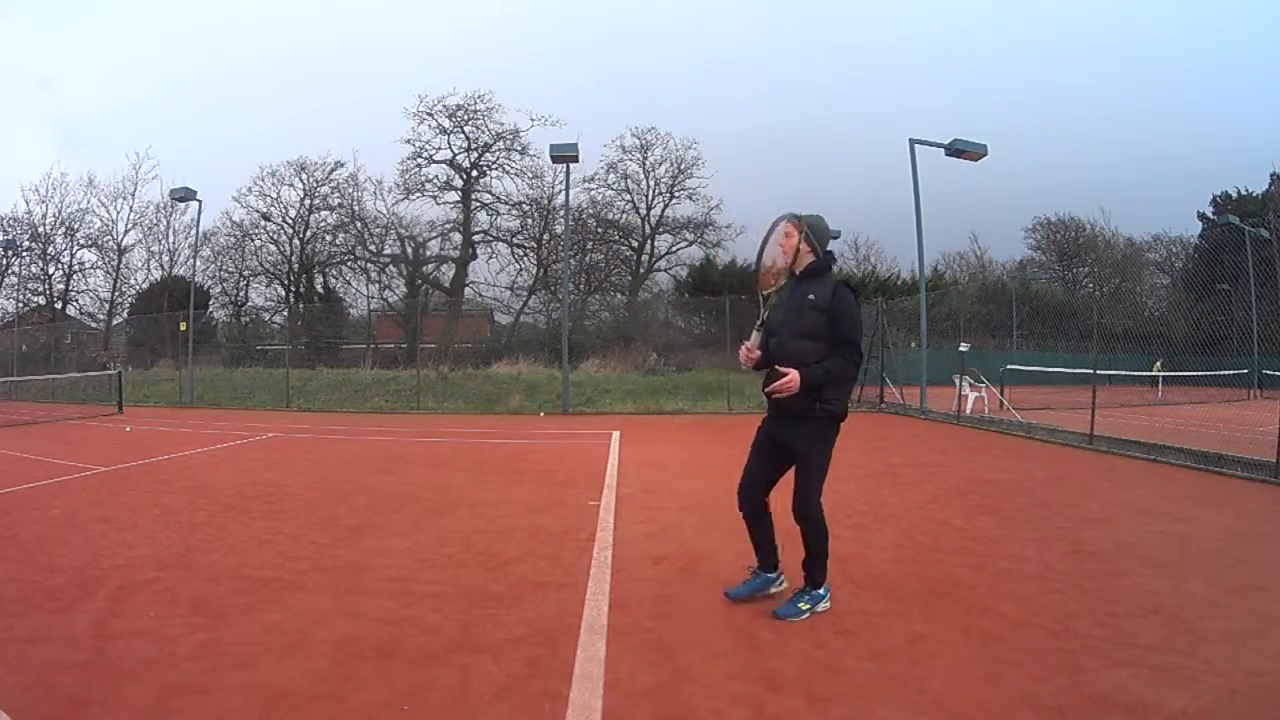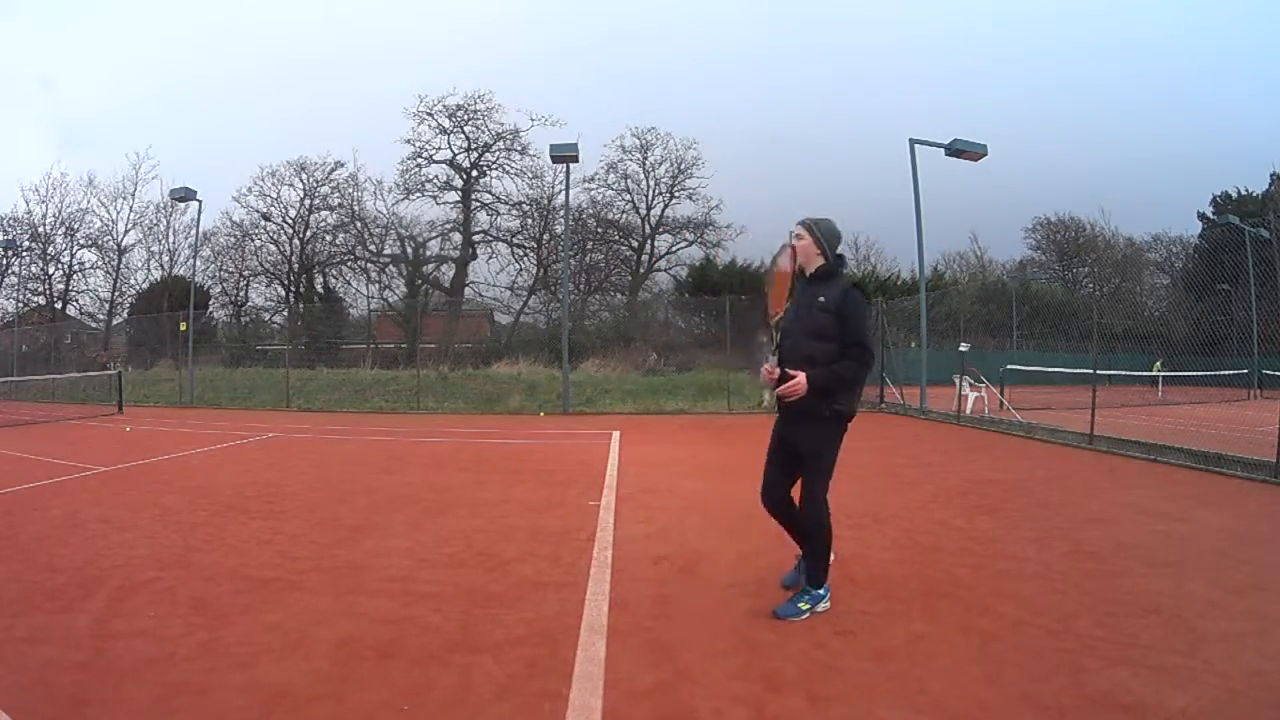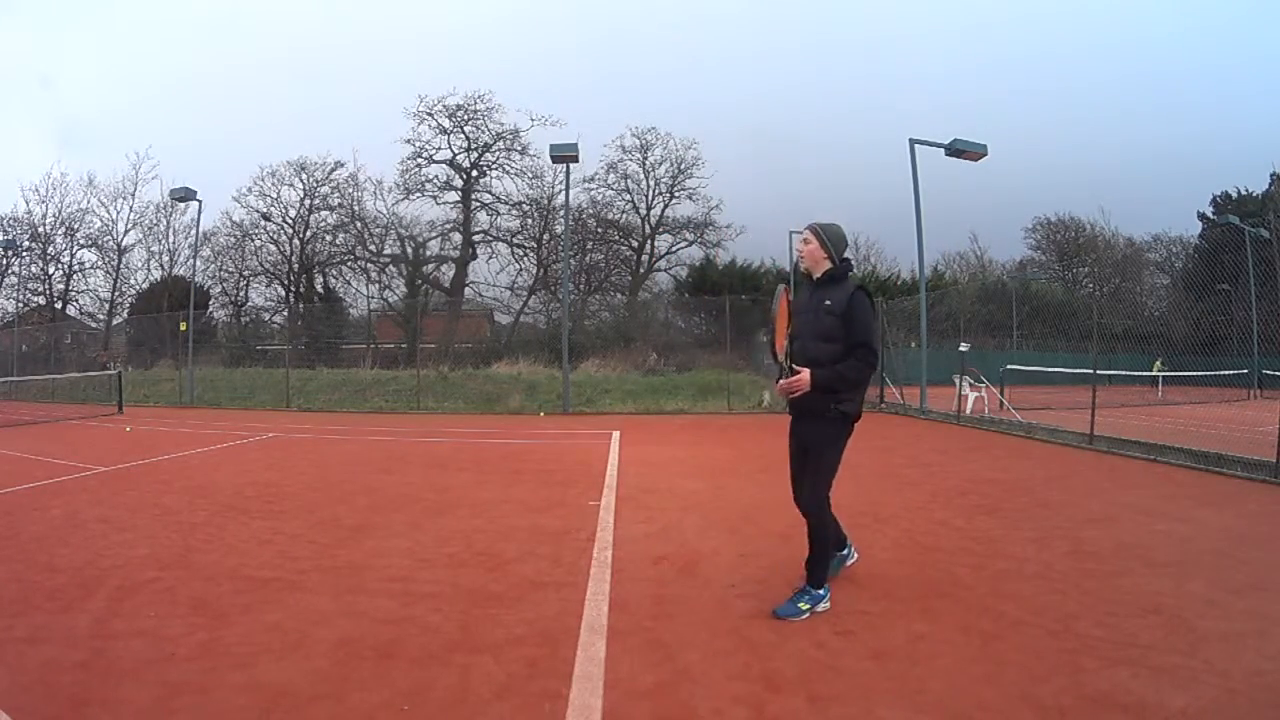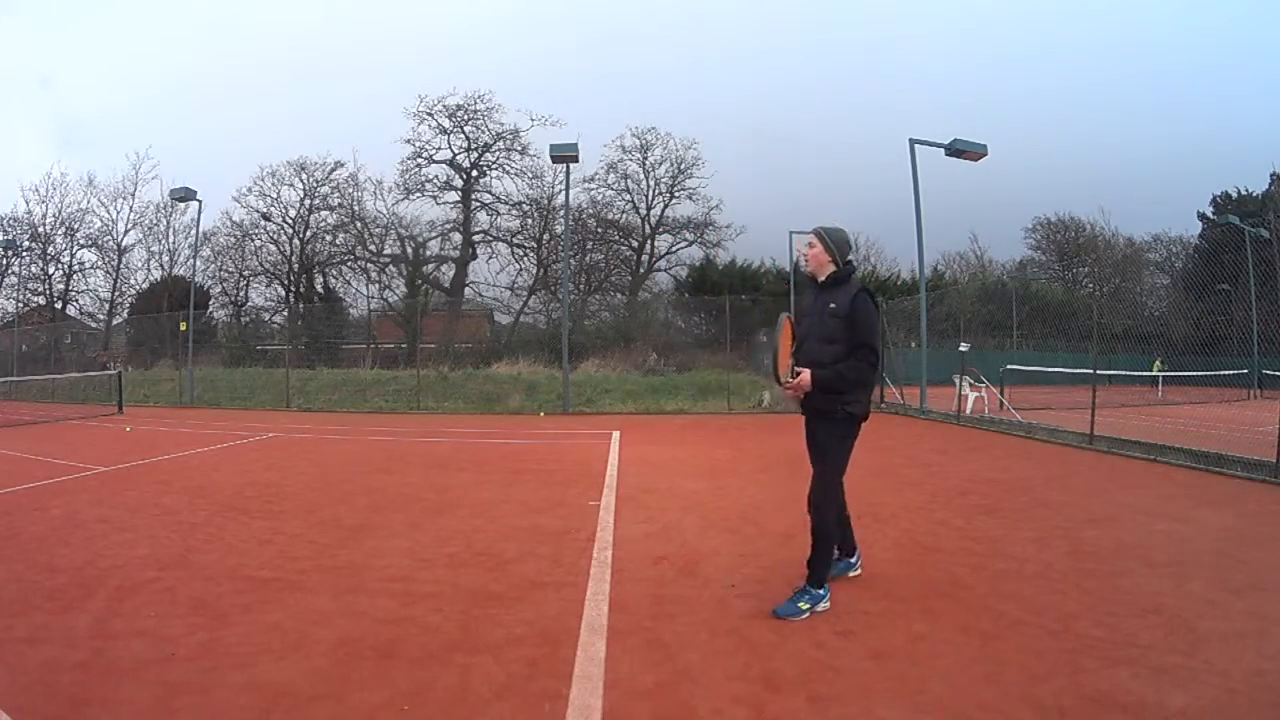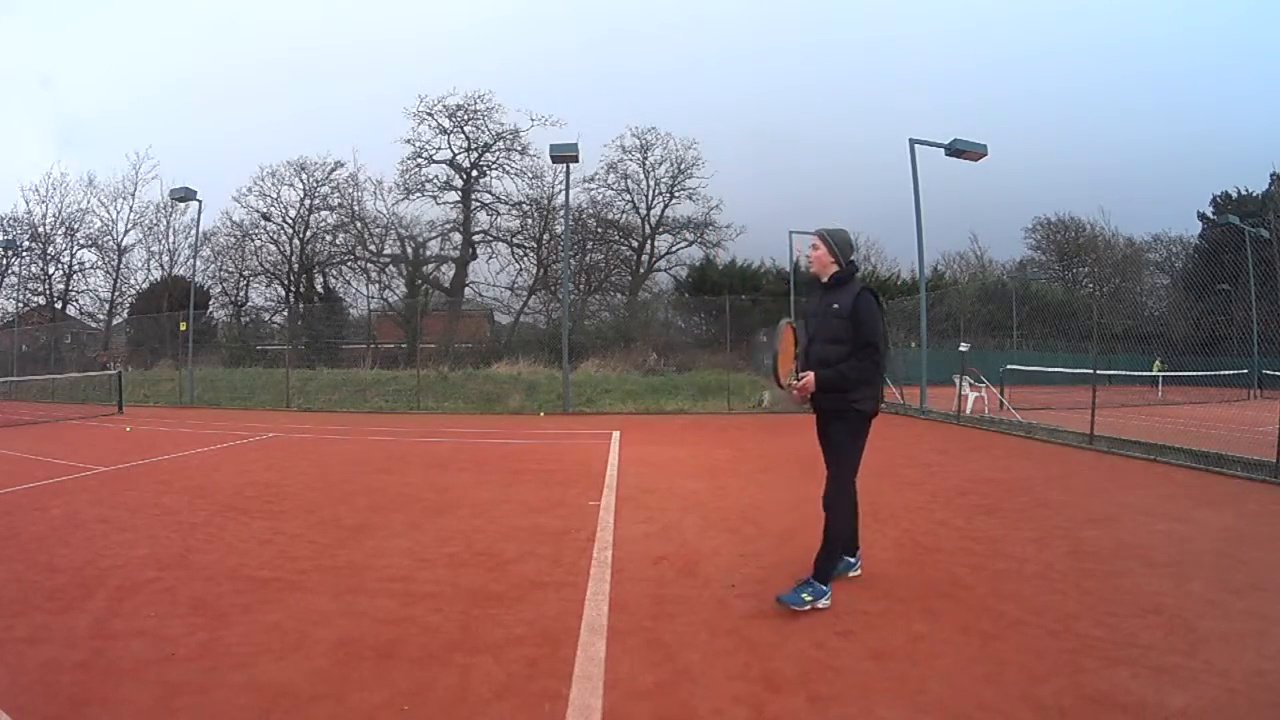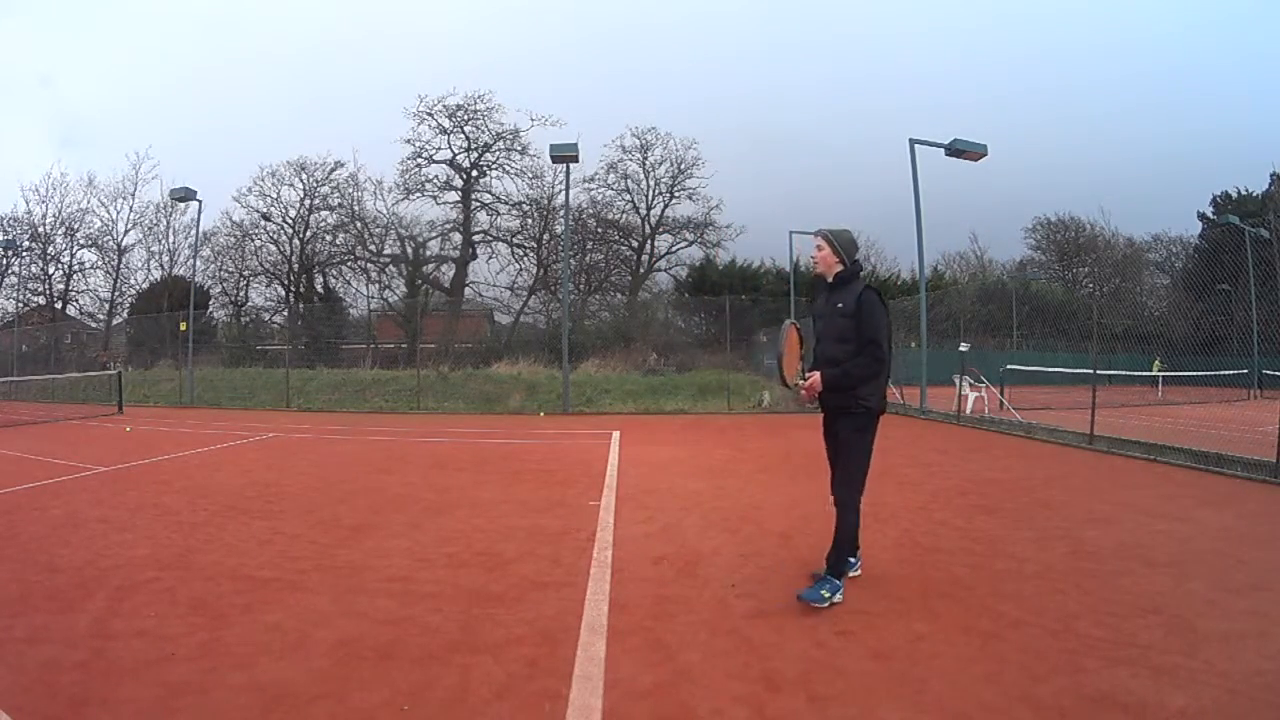
dt=0.1s
person 1, frame 1
left shoulder: (836, 292)
right shoulder: (785, 290)
left elbow: (850, 357)
left wrist: (803, 378)
right wrist: (756, 355)
left hip: (817, 416)
right hip: (781, 413)
left knee: (805, 504)
right knee: (749, 493)
left ankle: (815, 589)
right ankle: (768, 572)
person 1, frame 2
left shoulder: (845, 294)
right shoulder: (797, 291)
left elbow: (861, 359)
left wrist: (814, 380)
right wrist: (775, 369)
left hip: (825, 415)
right hip: (790, 412)
left knee: (811, 500)
right knee: (772, 495)
left ankle: (816, 589)
right ankle: (811, 556)
person 1, frame 3
left shoulder: (851, 296)
right shoulder: (803, 294)
left elbow: (866, 360)
left wrist: (818, 379)
right wrist: (788, 376)
left hip: (832, 415)
right hip: (802, 411)
left knee: (813, 498)
right knee: (803, 494)
left ankle: (816, 588)
right ankle: (840, 549)
person 1, frame 4
left shoulder: (856, 298)
right shoulder: (811, 298)
left elbow: (868, 360)
left wrist: (819, 379)
right wrist: (798, 376)
left hip: (842, 413)
right hip: (815, 411)
left knee: (821, 497)
right knee: (829, 490)
left ankle: (816, 589)
right ankle: (848, 555)
person 1, frame 5
left shoulder: (859, 298)
right shoulder: (816, 299)
left elbow: (871, 359)
left wrist: (822, 379)
right wrist: (805, 378)
left hip: (851, 410)
right hip: (826, 409)
left knee: (835, 494)
right knee: (841, 487)
left ankle: (820, 583)
right ankle: (848, 557)
person 1, frame 6
left shoulder: (864, 297)
right shoulder: (823, 298)
left elbow: (874, 357)
left wrist: (828, 379)
right wrist: (815, 379)
left hip: (859, 410)
right hip: (833, 408)
left knee: (847, 491)
right knee: (841, 488)
left ankle: (834, 579)
right ankle: (847, 559)
